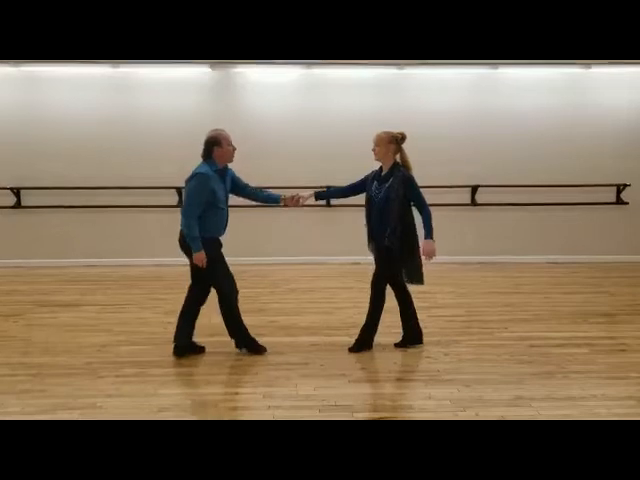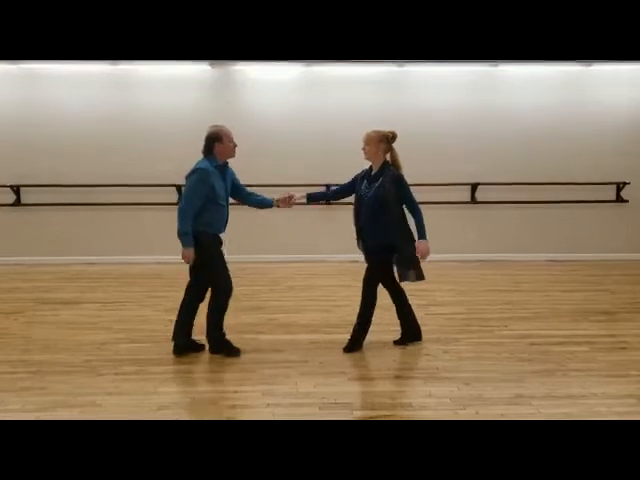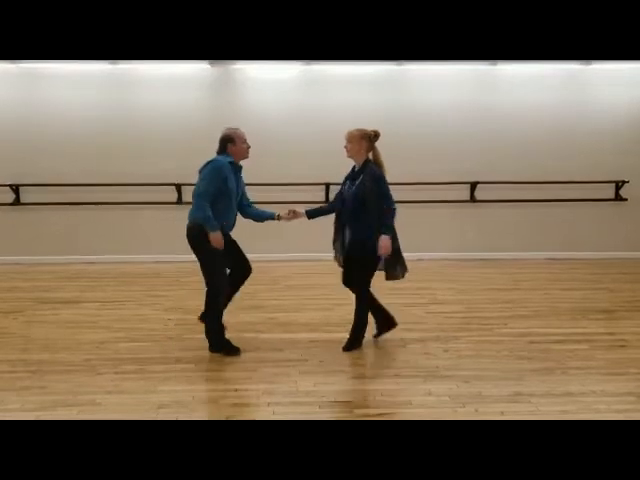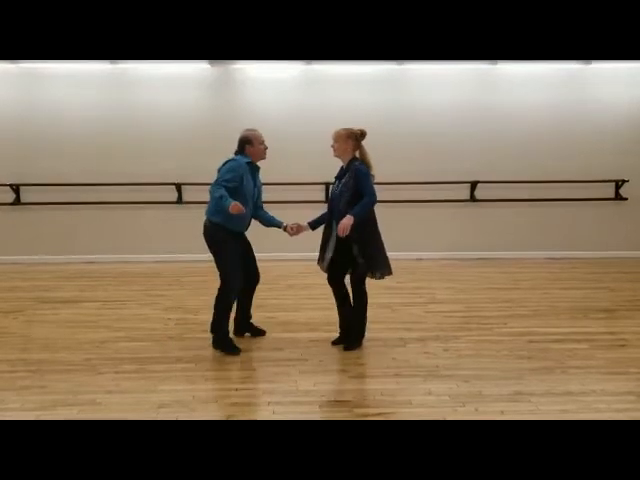
dt=0.3s
person 1, frame 1
left shoulder: (225, 173)
right shoulder: (202, 176)
left elbow: (249, 192)
right elbow: (189, 214)
left wrist: (281, 200)
right wrist: (196, 248)
left hip: (207, 240)
right hip: (199, 242)
left knee: (199, 290)
right knee: (227, 288)
left ankle: (182, 343)
right ankle: (242, 339)
person 1, frame 2
left shoulder: (225, 171)
right shoulder: (202, 172)
left elbow: (243, 195)
right elbow: (186, 210)
left wrist: (274, 202)
right wrist: (187, 244)
left hip: (207, 237)
right hip: (200, 238)
left knee: (198, 288)
right knee: (223, 286)
left ankle: (182, 341)
right ankle: (216, 340)
person 1, frame 3
left shoulder: (236, 173)
right shoulder: (217, 166)
left elbow: (246, 209)
right elbow: (200, 198)
left wrist: (276, 216)
right wrist: (212, 228)
left hip: (221, 233)
right hip: (203, 233)
left knee: (243, 269)
right knee: (218, 284)
left ankle: (211, 313)
right ankle: (216, 340)
person 1, frame 4
left shoulder: (254, 174)
right shoulder: (235, 166)
left elbow: (257, 211)
right elbow: (216, 189)
left wrist: (282, 225)
right wrist: (229, 203)
left hip: (236, 232)
right hip: (219, 231)
left knee: (251, 276)
right knee: (231, 282)
left ankle: (242, 324)
right ankle: (220, 337)
person 2, frame 1
left shoulder: (403, 178)
right shoulder: (374, 177)
left elbow: (423, 208)
right elbow: (346, 191)
left wrist: (428, 238)
right wrist: (314, 195)
left hip: (398, 243)
right hip: (382, 242)
left knee: (377, 285)
right knee: (397, 285)
left ankle: (366, 339)
right ankle: (413, 335)
person 2, frame 2
left shoulder: (394, 177)
right shoulder: (364, 177)
left elbow: (414, 208)
right elbow: (337, 193)
left wrist: (422, 238)
right wrist: (305, 197)
left hip: (389, 242)
right hip: (372, 242)
left knee: (369, 285)
right knee: (389, 284)
left ankle: (357, 338)
right ankle: (411, 331)
person 2, frame 3
left shoulder: (374, 173)
right shoulder: (352, 174)
left elbow: (389, 206)
right elbow: (336, 205)
left wrist: (385, 233)
right wrist: (306, 214)
left hip: (370, 240)
right hip: (354, 240)
left knee: (360, 285)
right knee: (349, 280)
left ankle: (356, 336)
right ankle: (384, 319)
person 2, frame 4
left shoulder: (359, 170)
right shoulder: (342, 173)
left elbow: (371, 198)
right elbow: (333, 210)
left wrist: (351, 217)
right wrist: (308, 226)
left hip: (359, 237)
right hip: (342, 238)
left knee: (357, 284)
right knee: (334, 278)
left ankle: (357, 335)
right ankle: (347, 330)
